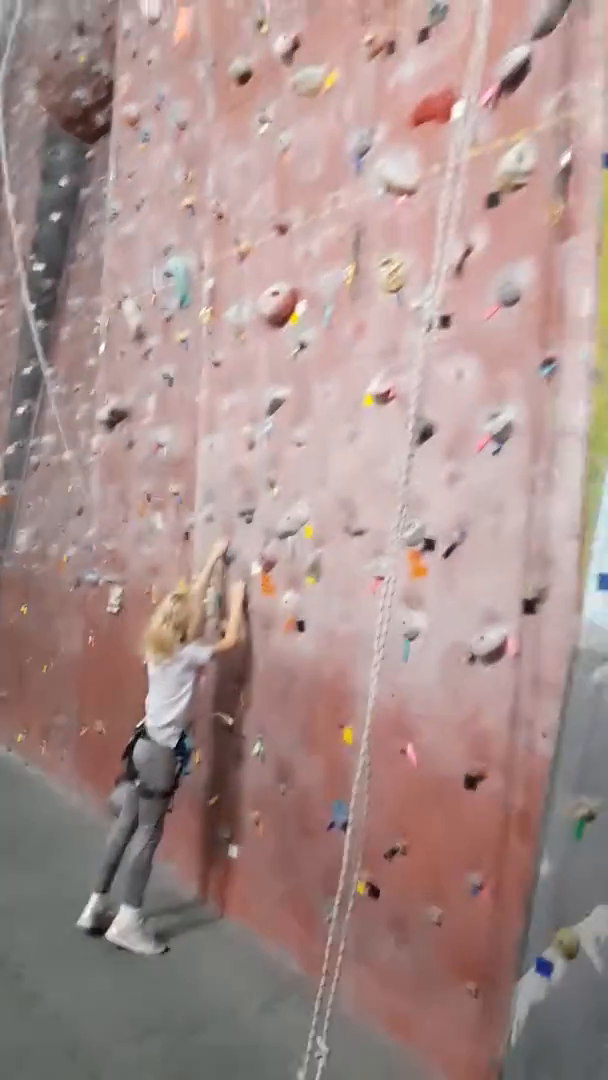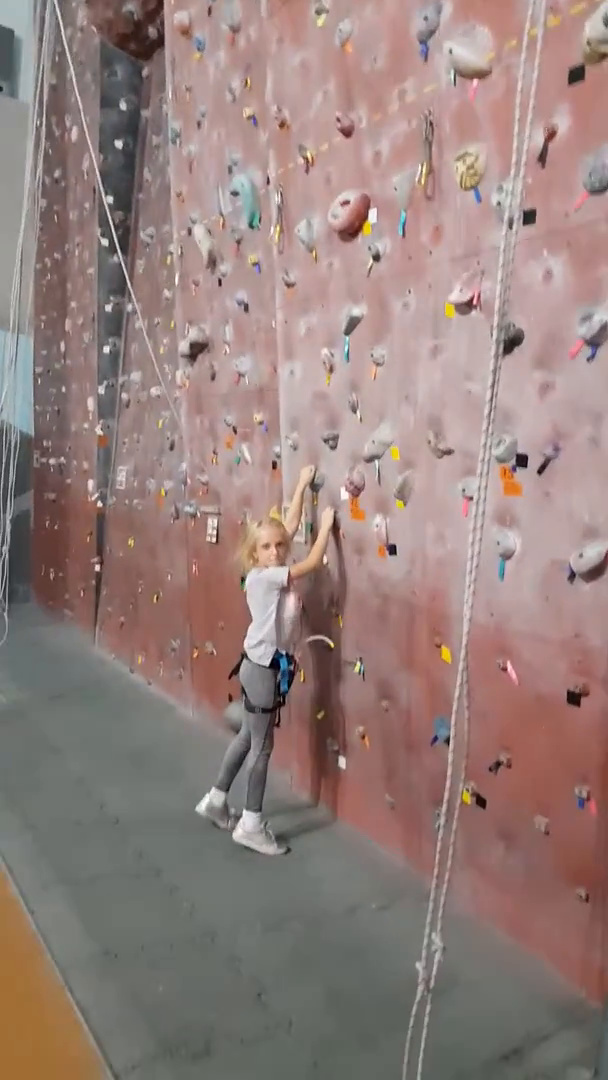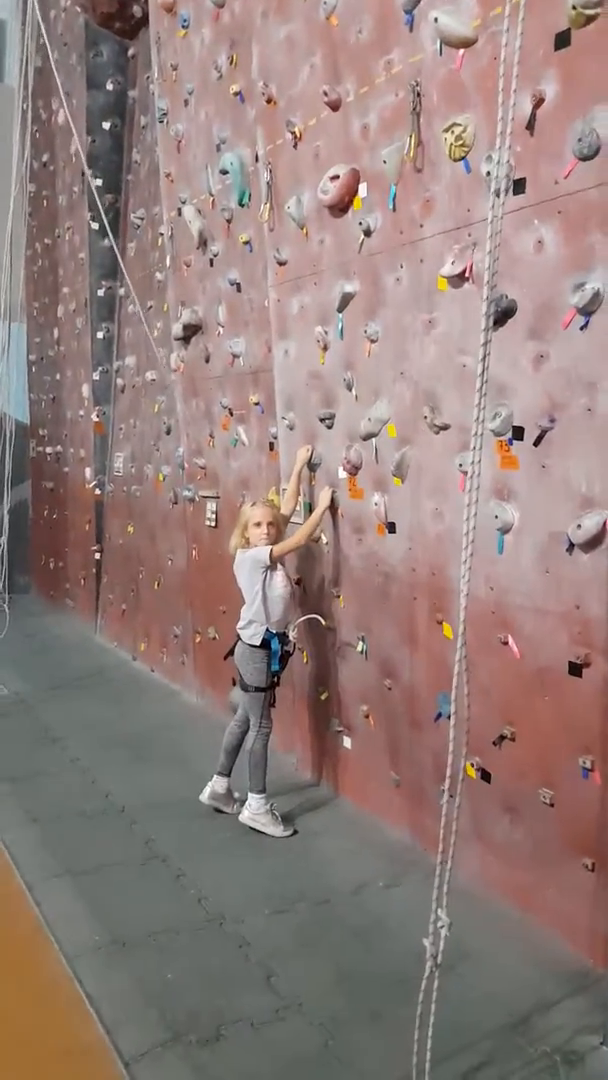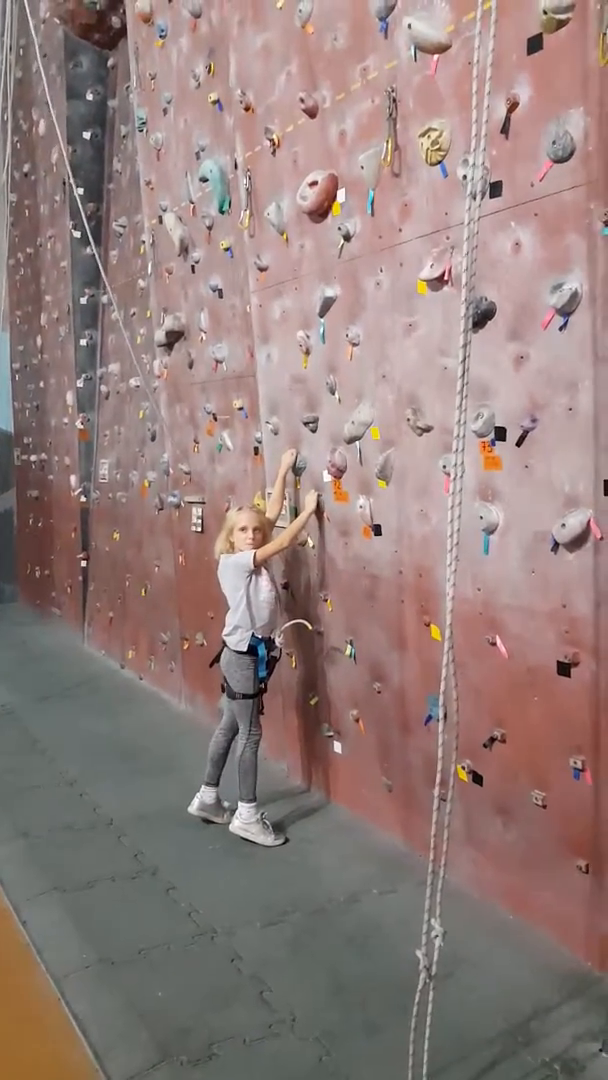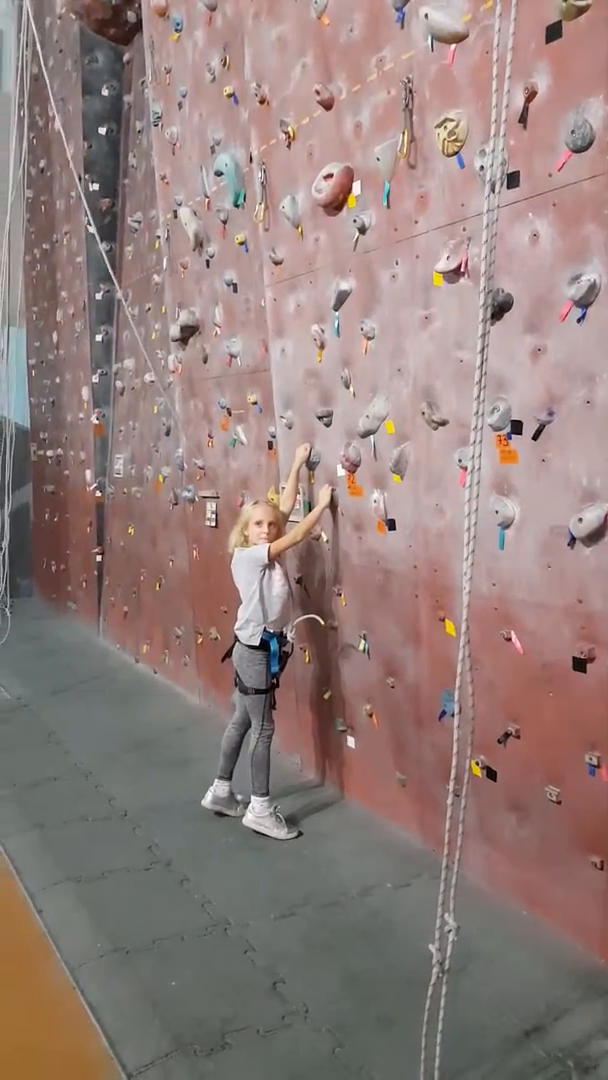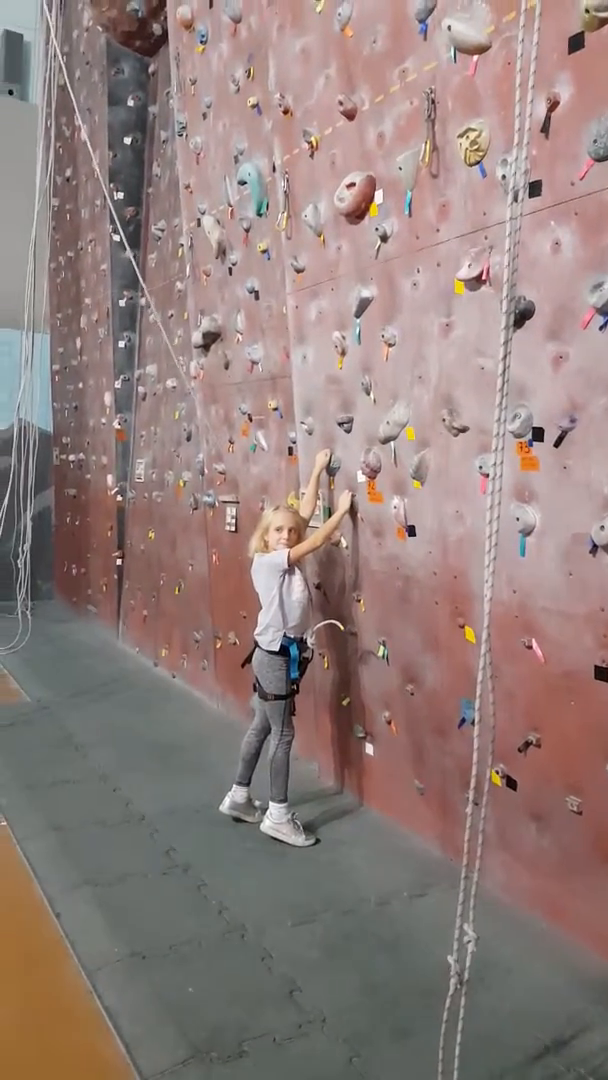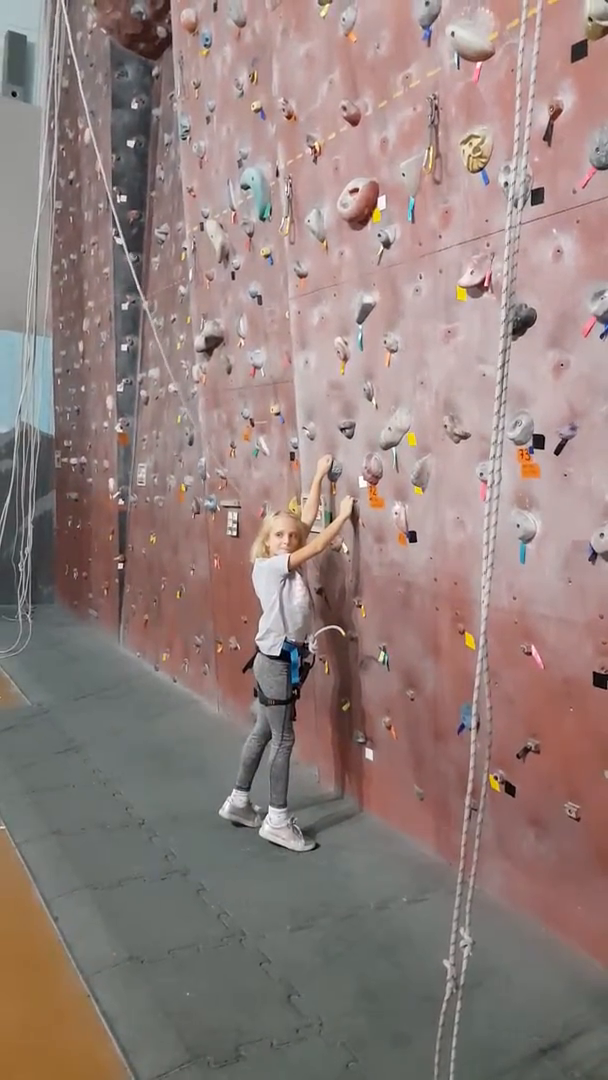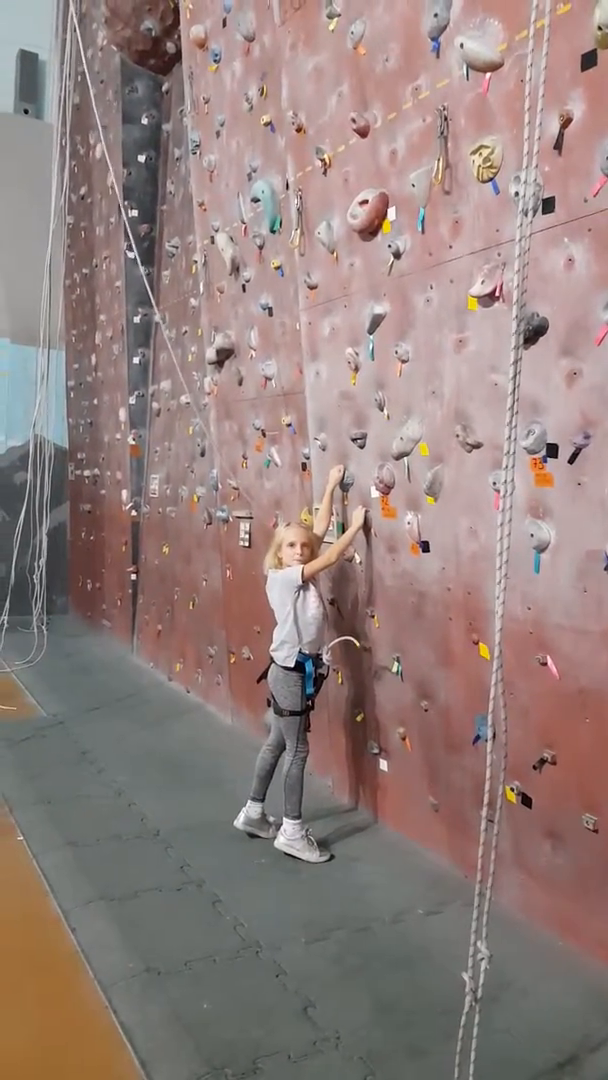
dt=0.5s
person 1, frame 1
left shoulder: (160, 650)
right shoulder: (186, 656)
left elbow: (189, 598)
right elbow: (231, 640)
left wrist: (214, 559)
right wrist: (235, 601)
left hip: (144, 741)
right hip: (162, 750)
left knee: (126, 825)
right knee: (148, 835)
left ankle: (97, 906)
right ankle: (127, 921)
person 1, frame 2
left shoulder: (276, 572)
right shoulder: (260, 578)
left elbow: (290, 525)
right elbow: (312, 563)
left wrist: (302, 486)
right wrist: (326, 526)
left hip: (269, 666)
right hip: (262, 667)
left knee: (248, 736)
right knee: (262, 746)
left ankle: (216, 800)
right ankle: (251, 825)
person 1, frame 3
left shoulder: (269, 553)
right shoulder: (248, 558)
left elbow: (287, 508)
right elbow: (299, 540)
left wrist: (299, 467)
right wrist: (322, 506)
left hip: (269, 645)
right hip: (255, 647)
left knee: (244, 718)
right knee: (260, 726)
left ankle: (218, 787)
right ankle: (256, 806)
person 1, frame 4
left shoulder: (256, 557)
right shoulder: (232, 562)
left elbow: (272, 515)
right elbow: (283, 542)
left wrist: (284, 472)
right wrist: (308, 510)
left hip: (254, 652)
right hip: (242, 654)
left knee: (230, 727)
right knee: (250, 734)
left ankle: (207, 798)
right ankle: (247, 817)
person 1, frame 5
left shoulder: (269, 552)
right shoulder: (245, 556)
left elbow: (285, 509)
right elbow: (297, 536)
left wrist: (297, 466)
right wrist: (322, 504)
left hip: (266, 647)
right hip: (254, 649)
left knee: (242, 721)
right knee: (263, 728)
left ankle: (220, 791)
right ankle: (260, 809)
person 1, frame 6
left shoulder: (288, 558)
right shoulder: (266, 562)
left elbow: (305, 514)
right elbow: (317, 542)
left wrist: (317, 471)
right wrist: (342, 510)
left hip: (285, 652)
right hip: (274, 654)
left knee: (262, 727)
right knee: (283, 734)
left ankle: (238, 797)
right ankle: (278, 815)
person 1, frame 7
left shoulder: (290, 563)
right shoulder: (267, 567)
left elbow: (307, 519)
right elbow: (318, 546)
left wrist: (320, 476)
right wrist: (343, 515)
left hip: (287, 658)
right hip: (275, 659)
left knee: (263, 732)
right knee: (283, 739)
left ankle: (238, 801)
right ankle: (277, 820)
person 1, frame 8
left shoulder: (304, 574)
right shoulder: (280, 579)
left elbow: (320, 531)
right elbow: (331, 557)
left wrist: (331, 488)
right wrist: (355, 525)
left hip: (301, 668)
right hip: (289, 670)
left knee: (277, 743)
right knee: (297, 751)
left ankle: (253, 813)
right ankle: (292, 832)
